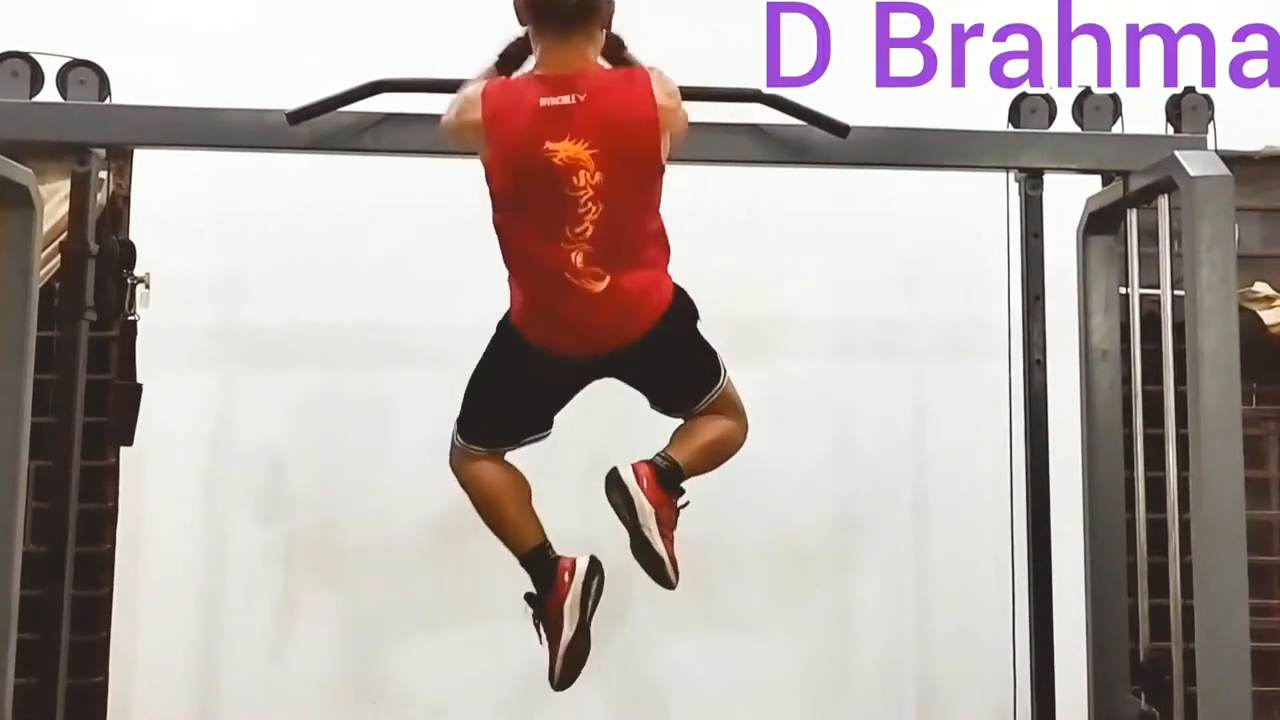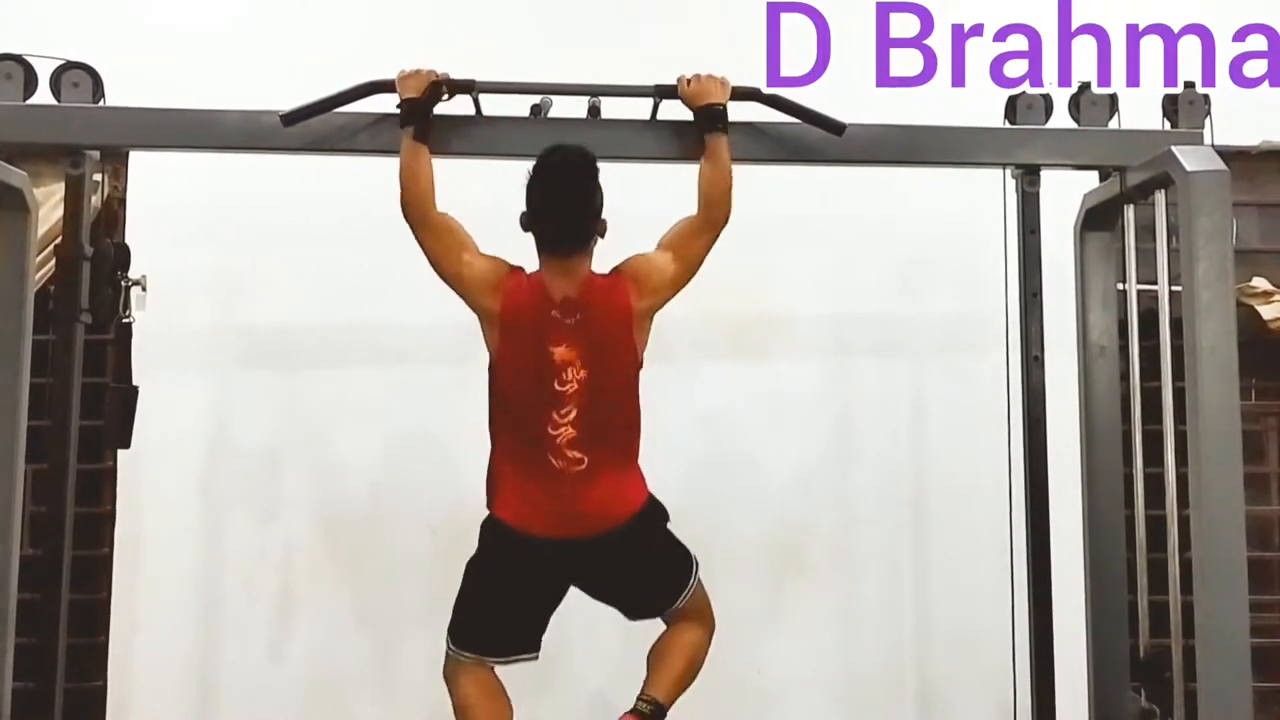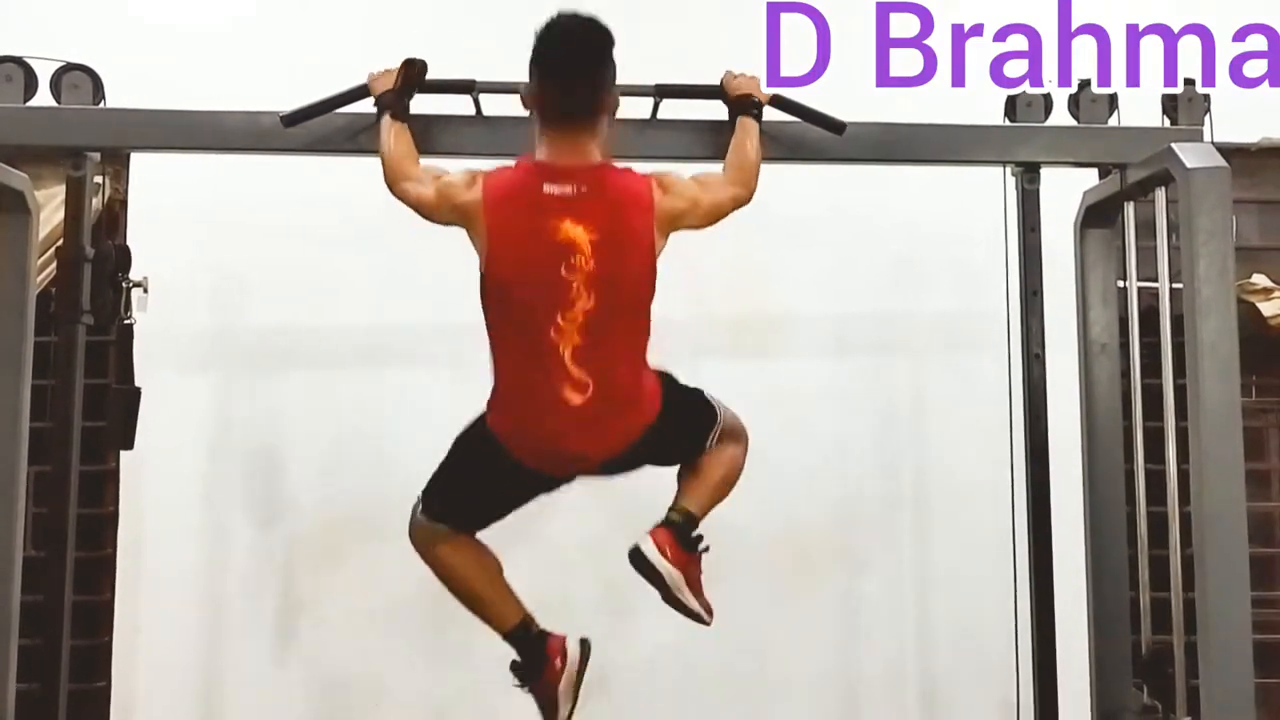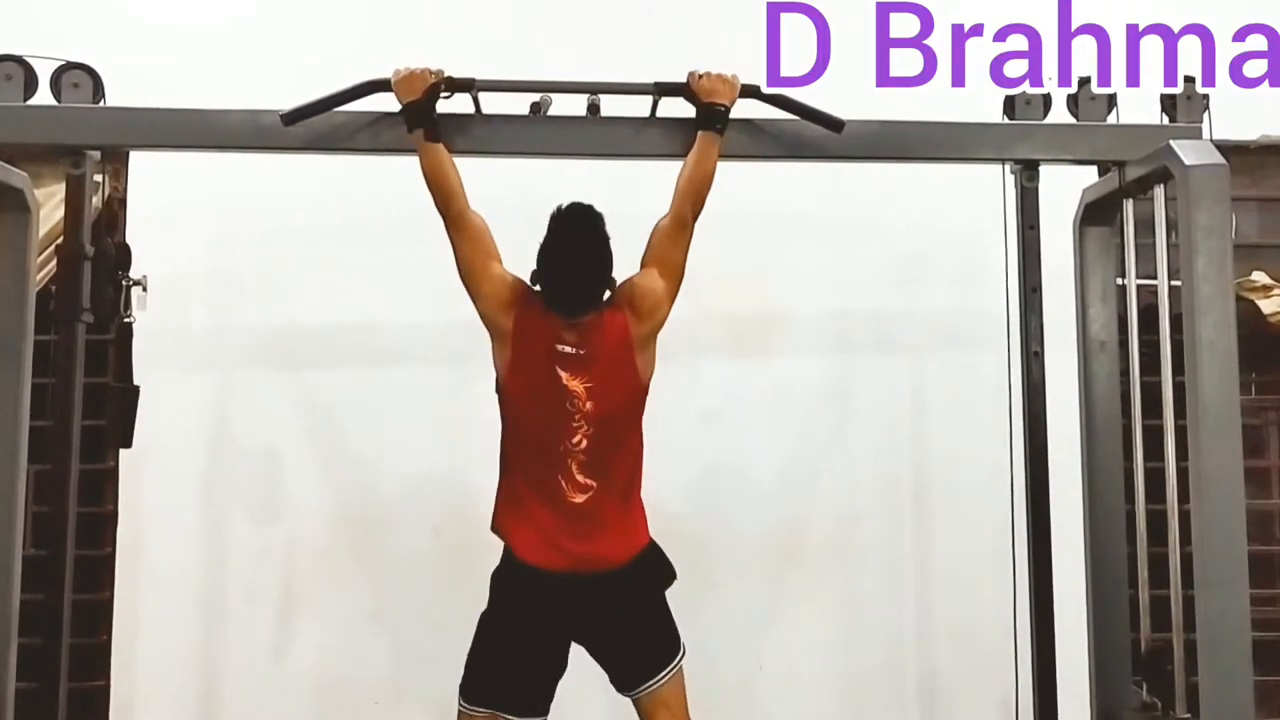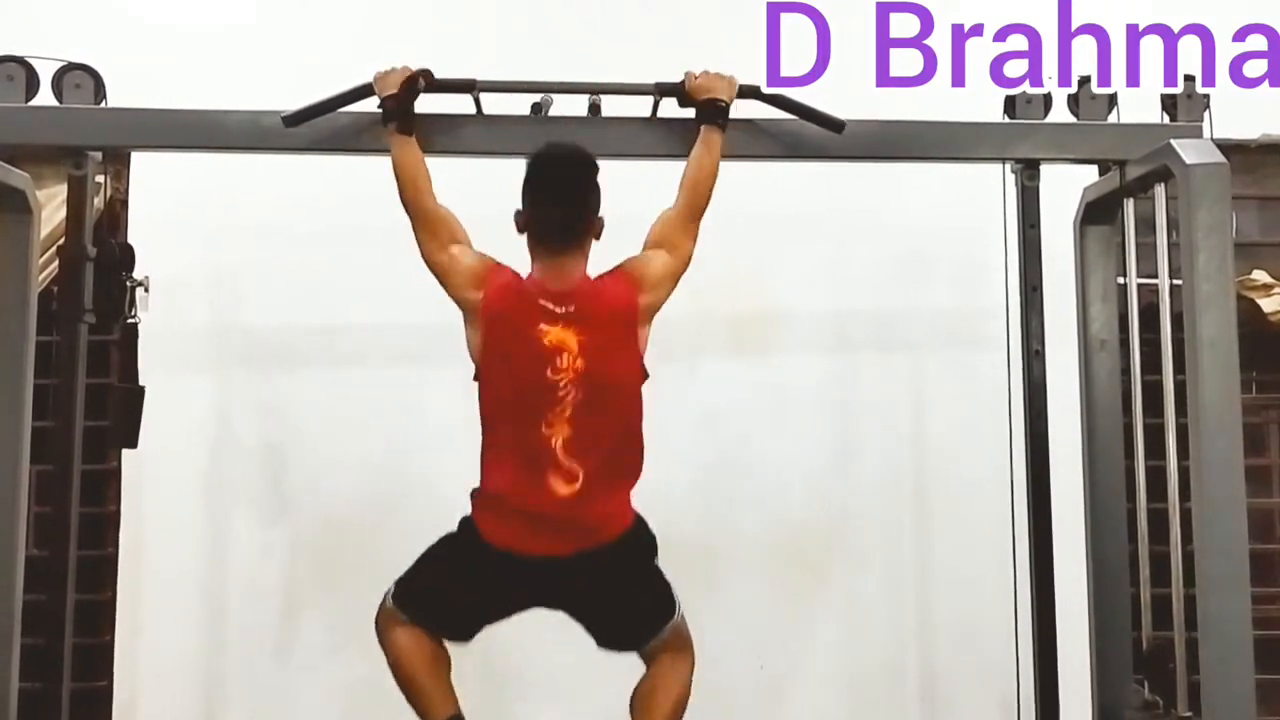
dt=1s
person 1, frame 1
left shoulder: (491, 107)
right shoulder: (652, 99)
left elbow: (453, 125)
right elbow: (677, 141)
left wrist: (504, 68)
left hip: (540, 335)
right hip: (647, 324)
left knee: (473, 454)
right knee: (725, 416)
left ankle: (554, 582)
right ankle: (658, 479)
person 1, frame 2
left shoulder: (495, 296)
right shoulder: (635, 294)
left elbow: (420, 210)
right elbow: (712, 215)
left wrist: (414, 115)
right wrist: (712, 119)
left hip: (520, 535)
right hip: (621, 527)
left knee: (466, 666)
right knee: (695, 618)
person 1, frame 3
left shoulder: (484, 198)
right shoulder: (649, 198)
left elbow: (403, 178)
right elbow: (739, 185)
left wrist: (389, 106)
right wrist: (746, 109)
left hip: (519, 441)
right hip: (629, 425)
left knee: (432, 529)
right knee: (728, 437)
left ankle: (538, 653)
right ankle: (674, 541)
person 1, frame 4
left shoulder: (509, 325)
right shoulder: (637, 328)
left elbow: (458, 217)
right elbow: (681, 217)
left wrist: (420, 118)
right wrist: (712, 118)
left hip: (530, 578)
right hip: (623, 574)
person 1, frame 5
left shoulder: (484, 300)
right shoulder: (633, 301)
left elbow: (423, 210)
right elbow: (691, 210)
left wrist: (398, 116)
right wrist: (713, 115)
left hip: (499, 547)
right hip: (607, 549)
left knee: (399, 622)
right knee: (673, 652)
